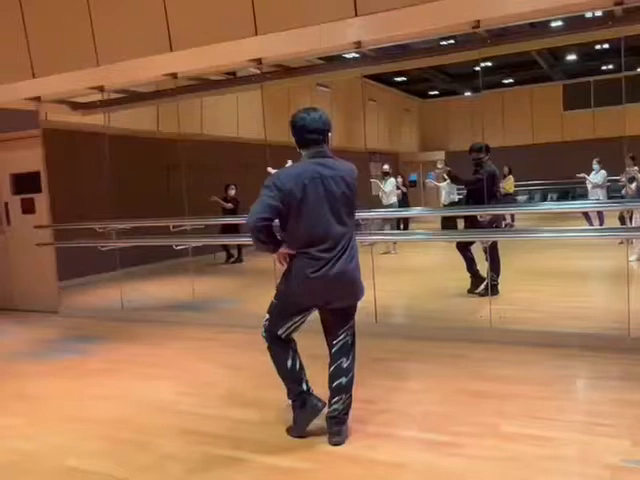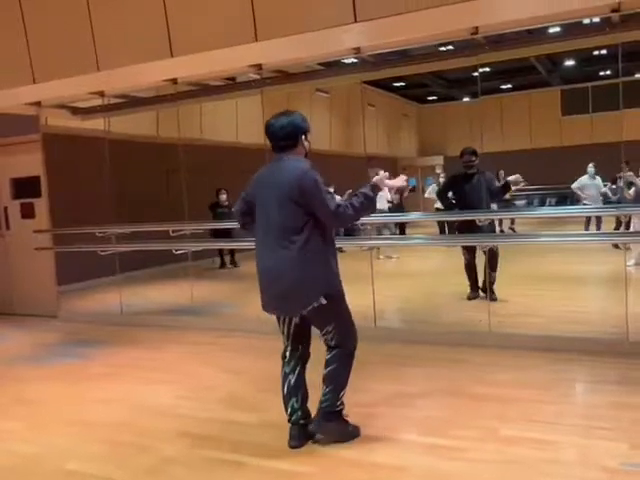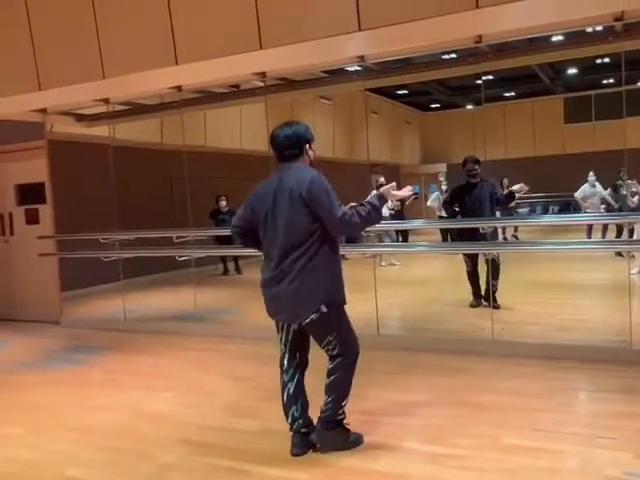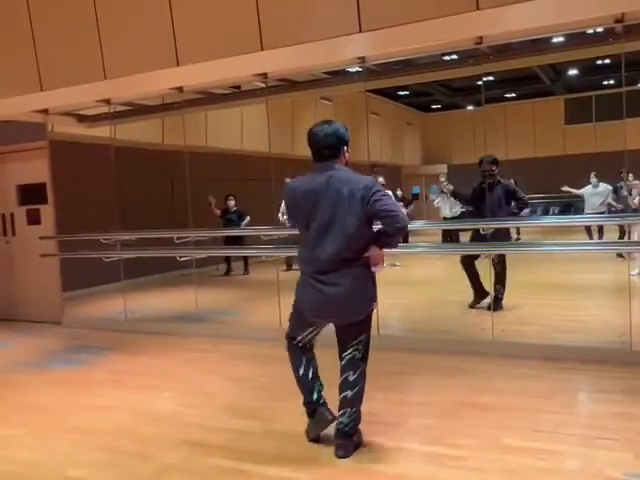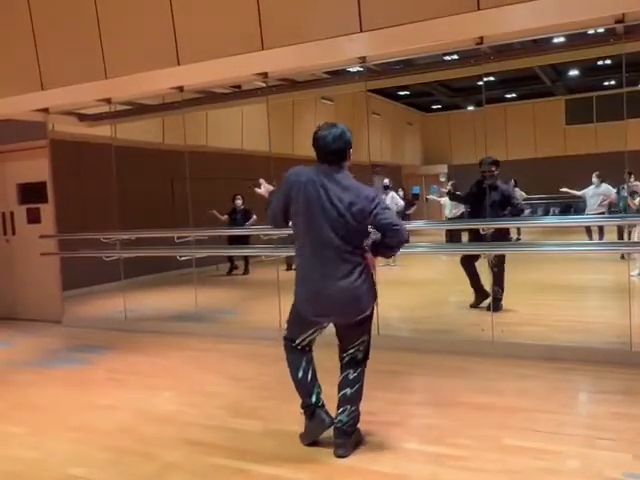
dt=1s
person 1, frame 1
left shoulder: (285, 179)
right shoulder: (349, 172)
left elbow: (256, 223)
left wrist: (276, 246)
left hip: (303, 278)
right hip: (344, 278)
left knee: (275, 334)
right knee: (342, 349)
left ankle: (304, 401)
right ankle: (337, 423)
person 1, frame 2
left shoulder: (259, 180)
right shoulder: (302, 172)
left elbow: (243, 216)
right elbow: (336, 216)
right wrist: (373, 188)
left hip: (276, 284)
right hip: (311, 281)
left knee: (294, 352)
right knee: (341, 343)
left ankle: (299, 426)
right ankle: (329, 420)
person 1, frame 3
left shoulder: (263, 190)
right shoulder: (310, 180)
left elbow: (240, 229)
right elbow: (342, 224)
right wrist: (380, 199)
left hip: (278, 292)
right hip: (315, 291)
left knee: (292, 362)
right knee: (344, 352)
left ankle: (300, 433)
right ankle: (329, 427)
person 1, frame 4
left shoulder: (295, 189)
right shoulder: (363, 185)
right elbow: (398, 221)
right wrist: (378, 245)
left hip: (312, 291)
right hip: (354, 291)
left knee: (297, 344)
right knee: (353, 362)
left ankle: (316, 411)
right ankle: (346, 435)
person 1, frame 5
left shoulder: (296, 179)
right shoulder: (364, 194)
left elbow: (277, 219)
right elbow: (397, 235)
left wrist: (272, 196)
right wrist: (374, 251)
left hip: (311, 293)
right hip: (355, 294)
left knee: (295, 346)
right knee: (353, 361)
left ankle: (314, 413)
right ankle: (345, 433)
person 2, frame 1
left shoulder: (489, 171)
right shoulder: (479, 170)
left elbow: (469, 183)
left wrist: (450, 174)
left hip: (488, 218)
right hip: (476, 218)
left knee: (490, 251)
right knee: (462, 245)
left ankle: (492, 285)
right ankle: (477, 277)
person 2, frame 2
left shoulder: (486, 176)
right shoulder: (455, 179)
left elbow: (496, 194)
right elbow: (441, 194)
left wrist: (508, 183)
right wrist: (451, 207)
left hip: (485, 223)
right hip: (466, 224)
left knee: (492, 254)
right knee: (469, 258)
left ankle: (488, 287)
right ankle: (474, 288)
person 2, frame 3
left shoulder: (490, 185)
right shoulder: (459, 190)
left elbow: (501, 201)
right elbow: (446, 204)
left wrist: (512, 192)
right wrist: (455, 215)
left hip: (488, 232)
right hip: (468, 233)
left knee: (494, 262)
right knee: (470, 266)
left ankle: (490, 295)
right ankle: (477, 296)
person 2, frame 4
left shoulder: (506, 186)
right shoulder: (478, 188)
left elbow: (523, 202)
right elbow: (469, 202)
left wrist: (509, 214)
right wrist: (453, 192)
left hip: (499, 232)
right hip: (480, 231)
left knee: (498, 265)
right knee: (466, 259)
left ankle: (497, 299)
right ankle: (480, 293)
person 2, frame 5
left shoulder: (504, 189)
right shoulder: (478, 186)
left elbow: (519, 208)
right elbow: (467, 200)
left wrist: (503, 217)
right wrist: (451, 194)
left hip: (497, 233)
right hip: (478, 231)
left knee: (496, 264)
right knee: (466, 260)
left ankle: (497, 298)
right ankle: (480, 292)
